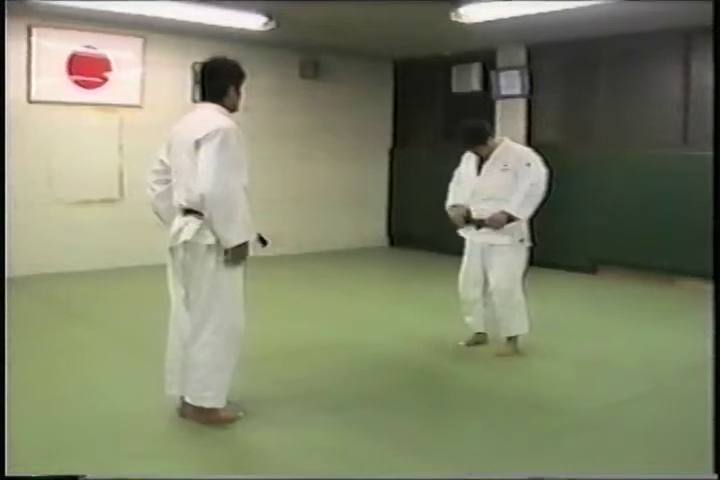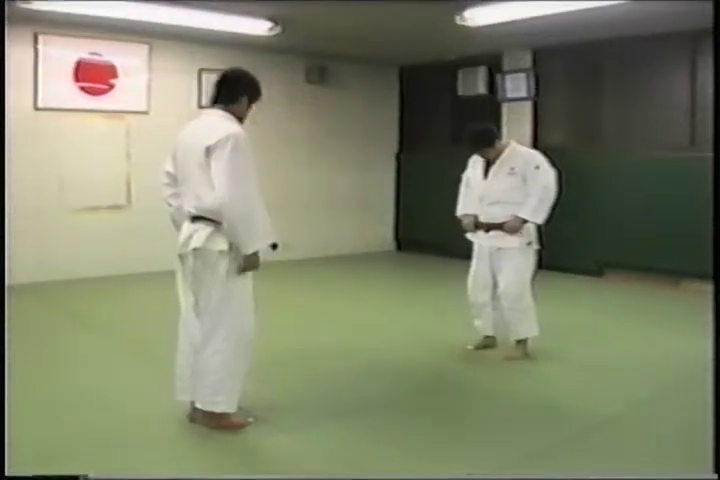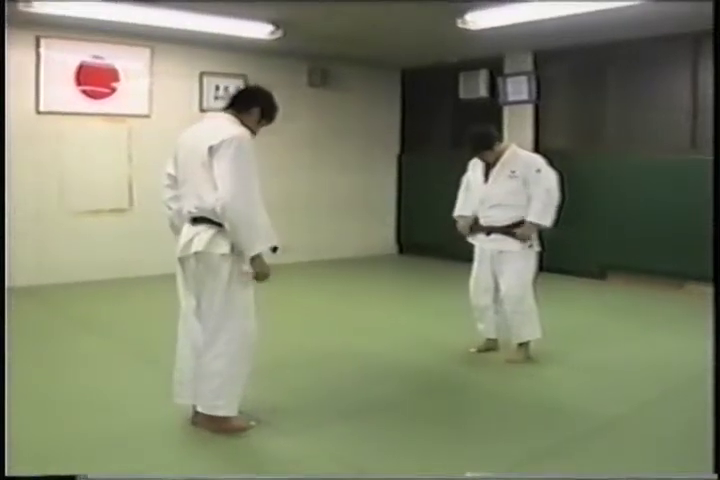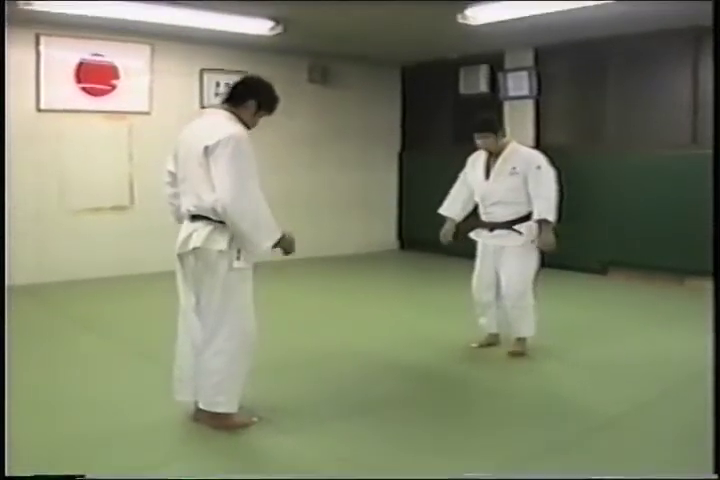
dt=0.4s
person 1, frame 1
left shoulder: (184, 125)
right shoulder: (221, 127)
left elbow: (159, 182)
right elbow: (216, 189)
left wrist: (179, 222)
right wrist: (237, 237)
left hip: (185, 232)
right hip: (212, 238)
left knee: (188, 315)
right knee: (216, 320)
left ankle: (188, 395)
right ankle: (203, 402)
person 1, frame 2
left shoulder: (189, 131)
right shoulder: (230, 134)
left elbow: (171, 189)
right elbow: (235, 197)
right wrist: (251, 246)
left hip: (192, 236)
right hip: (220, 242)
left knee: (197, 321)
right knee: (226, 325)
left ankle: (198, 401)
right ankle: (213, 408)
person 1, frame 3
left shoulder: (191, 133)
right shoulder: (235, 136)
left elbow: (172, 192)
right elbow: (237, 200)
right wrist: (256, 252)
left hip: (193, 239)
right hip: (221, 244)
left knee: (197, 324)
right knee: (228, 329)
left ankle: (200, 404)
right ankle: (215, 410)
person 1, frame 4
left shoulder: (192, 129)
right shoulder: (232, 135)
left elbow: (173, 187)
right elbow: (238, 199)
right wrist: (275, 238)
left hip: (192, 236)
right hip: (220, 241)
left knee: (198, 321)
right knee: (228, 326)
left ankle: (201, 400)
right ankle: (216, 408)
person 2, frame 1
left shoulder: (521, 155)
right shoulder: (469, 158)
left elbow: (534, 187)
right elbow: (458, 184)
left wrist: (506, 214)
right wrist: (456, 207)
left hip: (507, 233)
right hip: (476, 232)
left knee: (504, 286)
right knee: (470, 283)
left ankle: (512, 338)
right ankle: (479, 331)
person 2, frame 2
left shoulder: (528, 158)
right shoulder: (475, 162)
left elbow: (545, 190)
right elbow: (467, 189)
left wrist: (521, 218)
right wrist: (467, 215)
left hip: (515, 236)
right hip: (484, 235)
left knee: (513, 289)
right knee: (479, 287)
left ankle: (521, 342)
right ankle: (488, 335)
person 2, frame 3
left shoulder: (528, 162)
right shoulder: (475, 165)
left elbow: (547, 193)
right elbow: (467, 192)
left wrist: (531, 225)
right wrist: (464, 217)
left hip: (516, 239)
right hip: (485, 239)
left knee: (515, 292)
right knee: (481, 290)
left ankle: (523, 345)
right ankle: (490, 337)
person 2, frame 4
left shoulder: (529, 158)
right shoulder: (475, 160)
left elbow: (544, 194)
right elbow: (463, 191)
left wrist: (546, 228)
right wrist: (451, 222)
left hip: (519, 235)
right hip: (488, 234)
left knee: (515, 287)
right knee: (483, 286)
left ankle: (520, 339)
right ankle: (492, 333)
